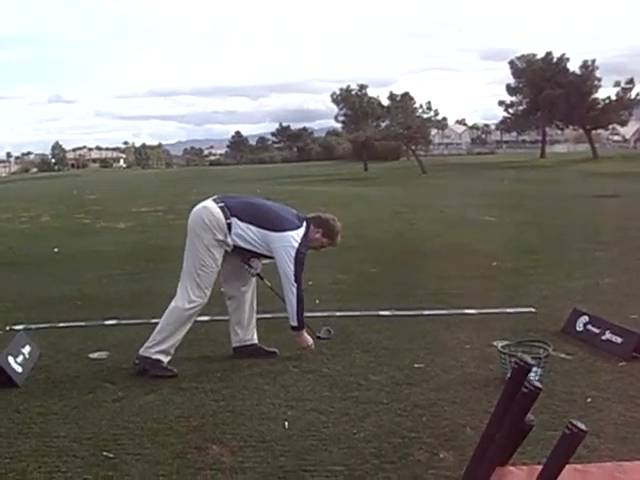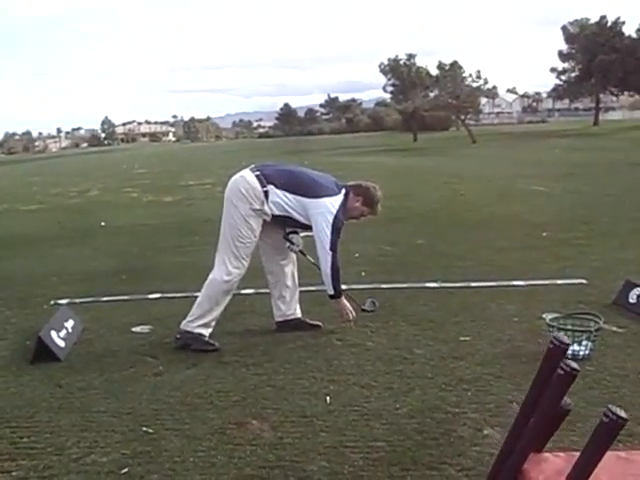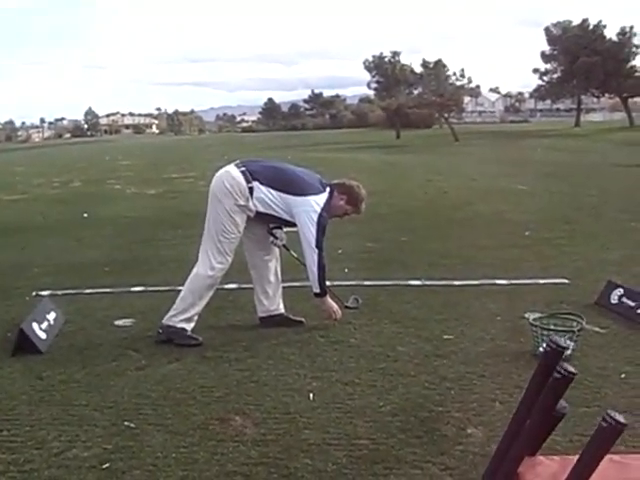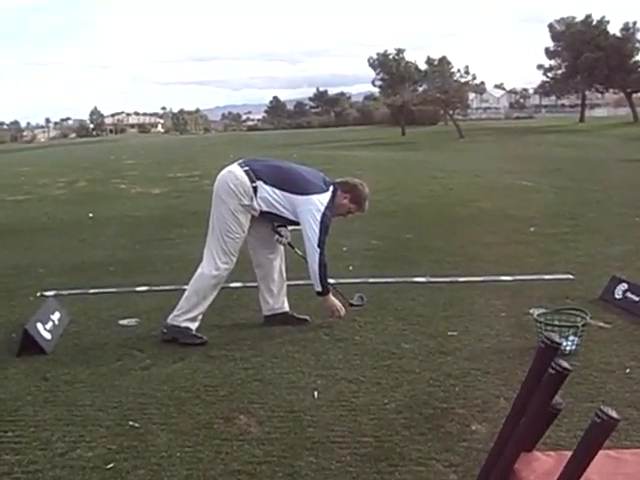
dt=1s
person 1, frame 1
left shoulder: (295, 221)
right shoulder: (292, 240)
right elbow: (293, 286)
left wrist: (253, 258)
right wrist: (299, 331)
left hip: (215, 214)
right hip: (212, 222)
left knee: (242, 281)
right knee: (194, 296)
left ankle: (244, 342)
right ankle: (150, 357)
person 1, frame 2
left shoulder: (335, 190)
right shoulder: (330, 207)
right elbow: (328, 254)
left wrist: (292, 231)
right wrist: (338, 298)
left hip: (255, 187)
right hip: (249, 192)
left knee: (282, 255)
right knee: (231, 268)
left ankle: (287, 316)
right ankle: (192, 331)
person 1, frame 3
left shoulder: (320, 187)
right shoulder: (315, 205)
right elbow: (314, 252)
left wrist: (276, 227)
right wrist: (323, 297)
left hip: (238, 182)
right hip: (234, 187)
left knee: (265, 250)
right knee: (216, 262)
left ankle: (271, 312)
right ankle: (174, 325)
person 1, frame 4
left shoulder: (323, 185)
right shoulder: (318, 204)
right elbow: (315, 251)
left wrist: (280, 225)
right wrist: (325, 295)
left hip: (241, 180)
right hip: (238, 187)
left knee: (270, 248)
right knee: (220, 262)
left ankle: (275, 310)
right ankle: (179, 324)
